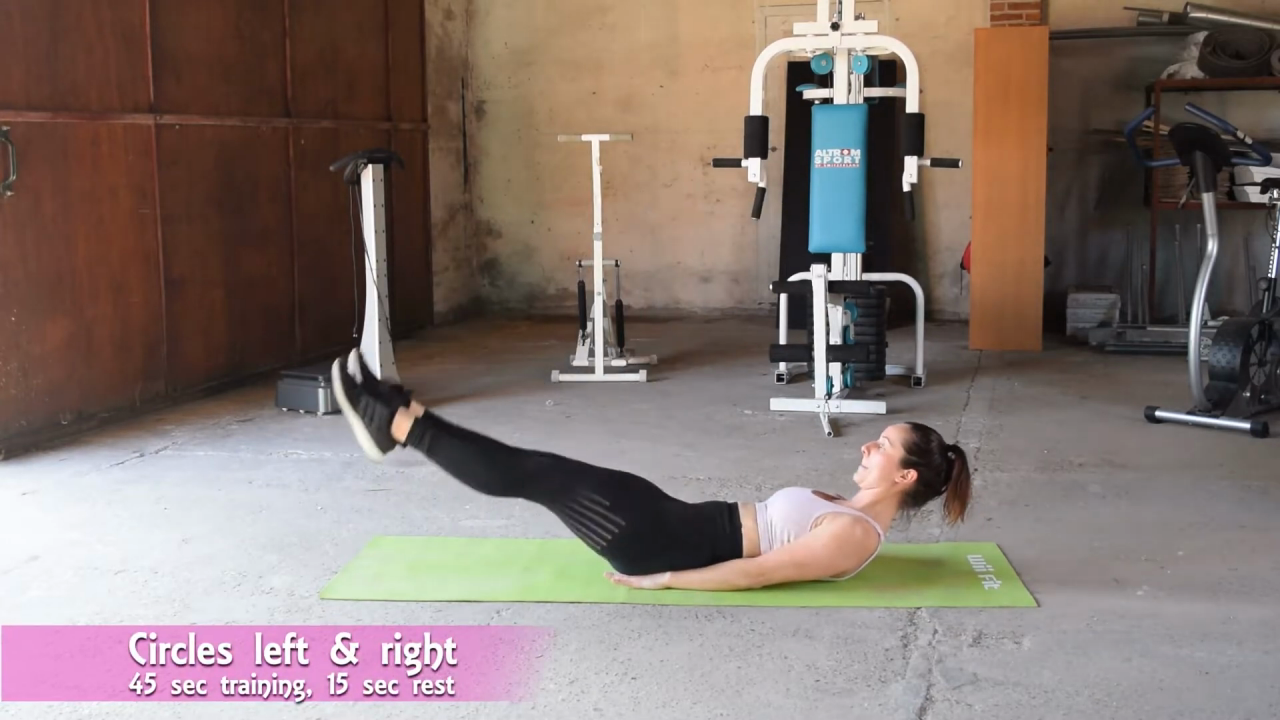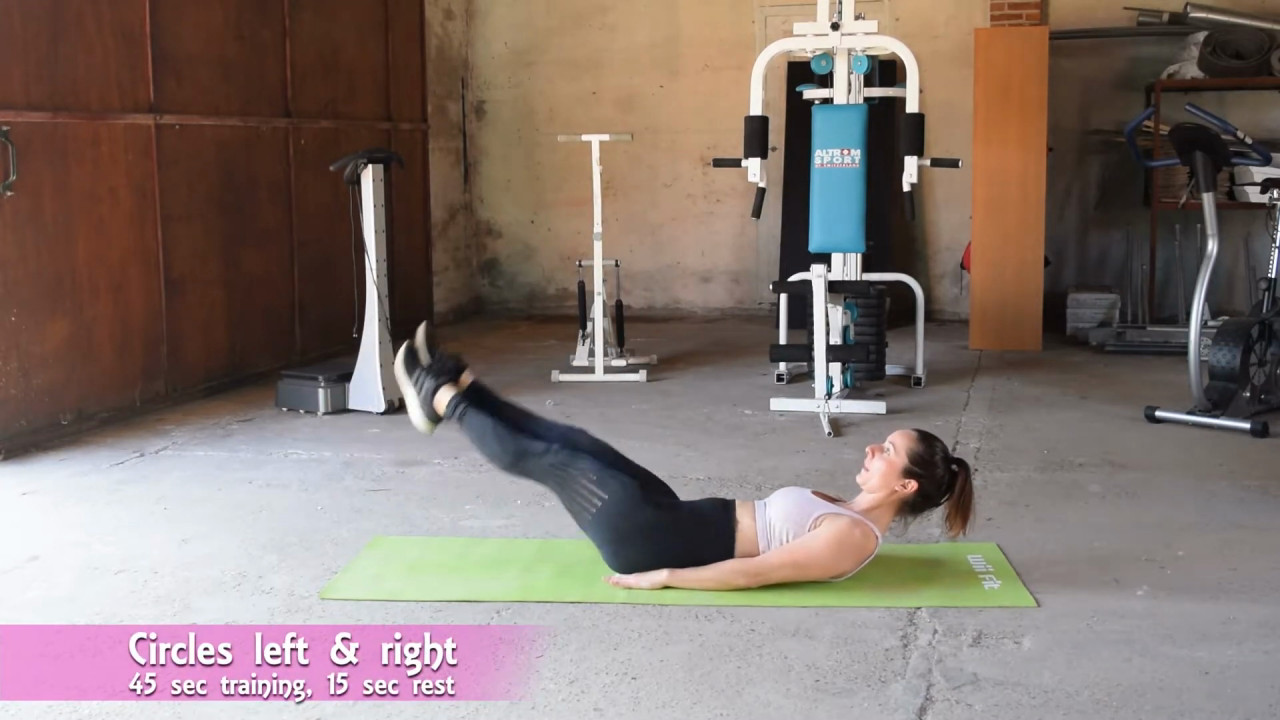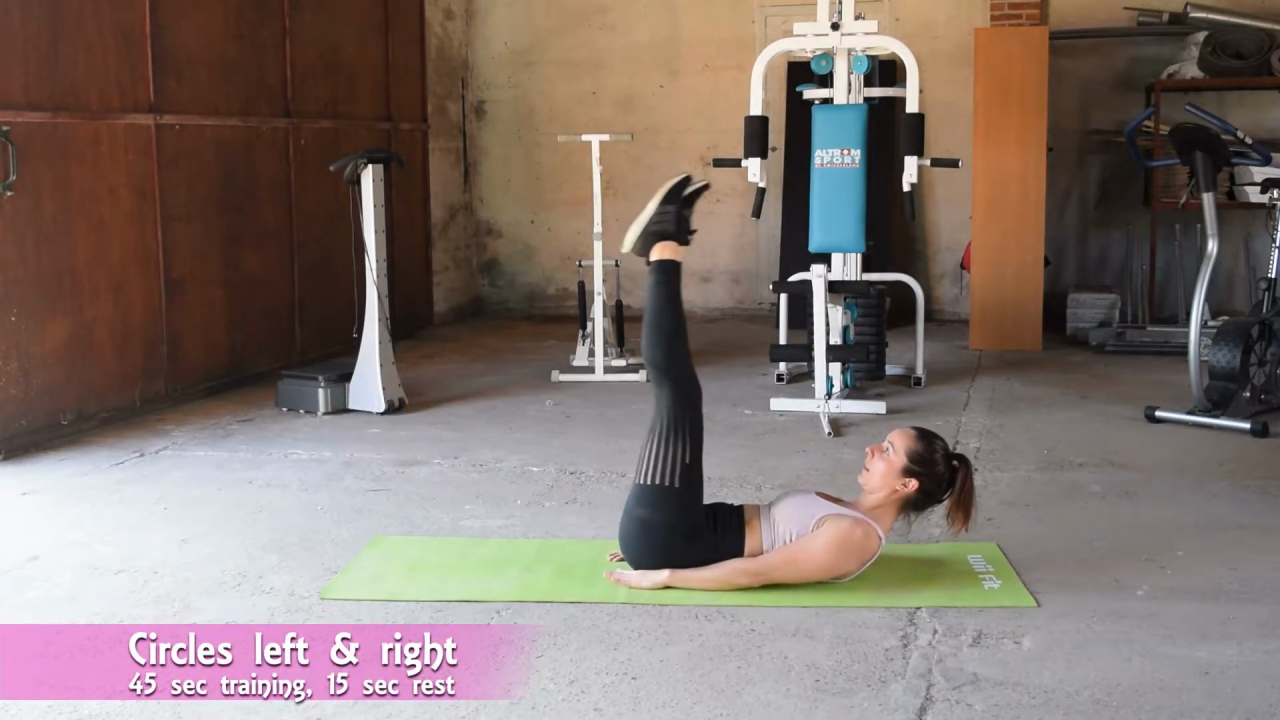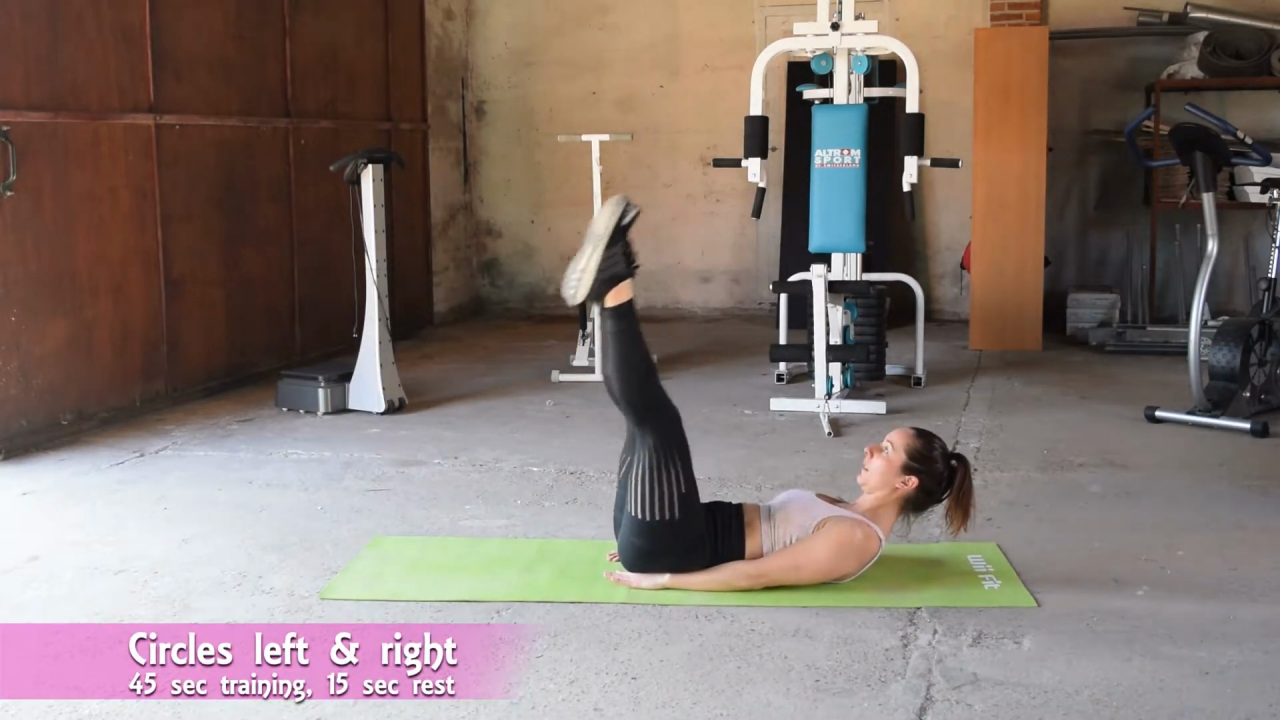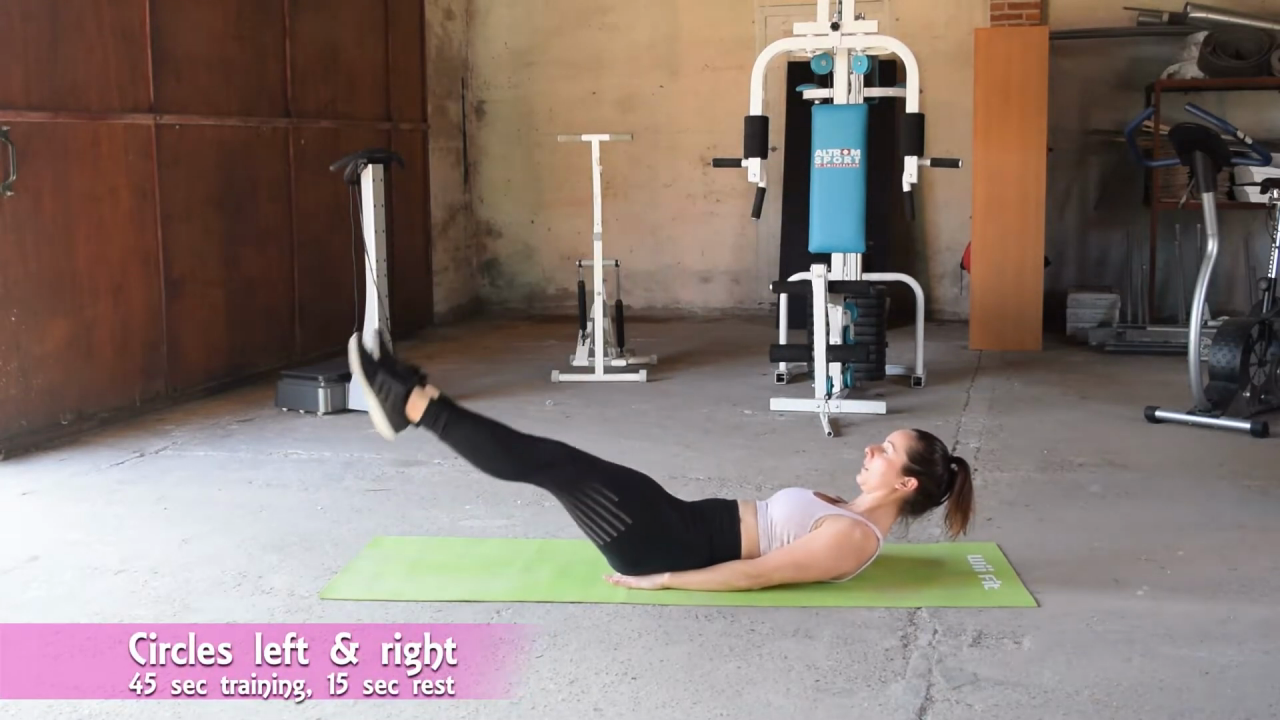
dt=0.4s
person 1, frame 1
left shoulder: (854, 534)
right shoulder: (850, 505)
left elbow: (761, 571)
left wrist: (664, 577)
left hip: (670, 541)
right hip: (687, 522)
left knee: (544, 476)
right knee: (551, 468)
left ankle: (399, 426)
right ankle: (402, 418)
person 1, frame 2
left shoulder: (845, 545)
right shoulder: (858, 512)
left elbow: (762, 569)
left wrist: (665, 576)
left hip: (664, 536)
right hip: (686, 523)
left knee: (553, 459)
right knee: (574, 445)
left ankle: (445, 399)
right ankle: (457, 390)
person 1, frame 3
left shoulder: (855, 537)
right shoulder: (855, 514)
left elbow: (757, 573)
left wrist: (660, 576)
left hip: (664, 548)
left knee: (676, 387)
left ankle: (664, 249)
person 1, frame 4
left shoulder: (857, 538)
right shoulder: (851, 511)
left elbow: (762, 573)
left wrist: (661, 578)
left hip: (663, 549)
right hip: (691, 536)
left knee: (653, 419)
left ankle: (614, 286)
right ankle: (612, 287)
person 1, frame 5
left shoulder: (855, 539)
right shoulder: (846, 508)
left elbow: (761, 571)
left wrist: (663, 578)
left hip: (675, 540)
right hip: (685, 523)
left knee: (555, 464)
right knee: (562, 461)
left ankle: (416, 404)
right ankle: (417, 400)
